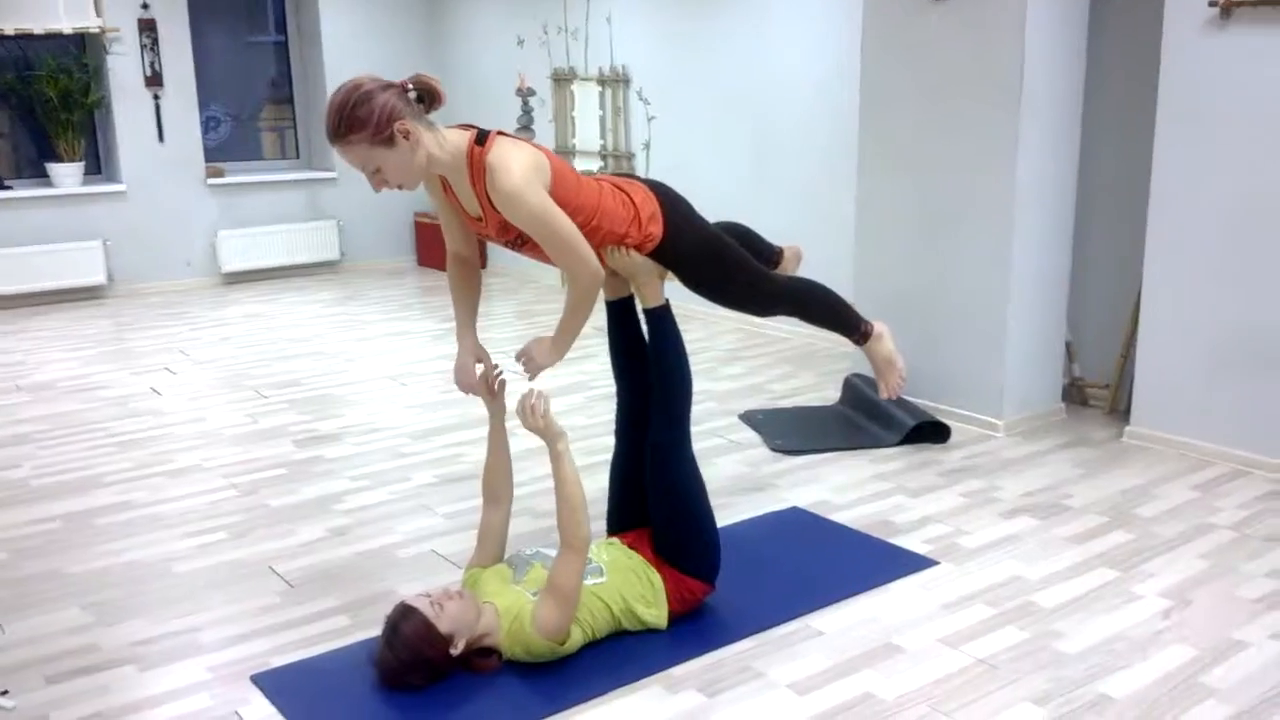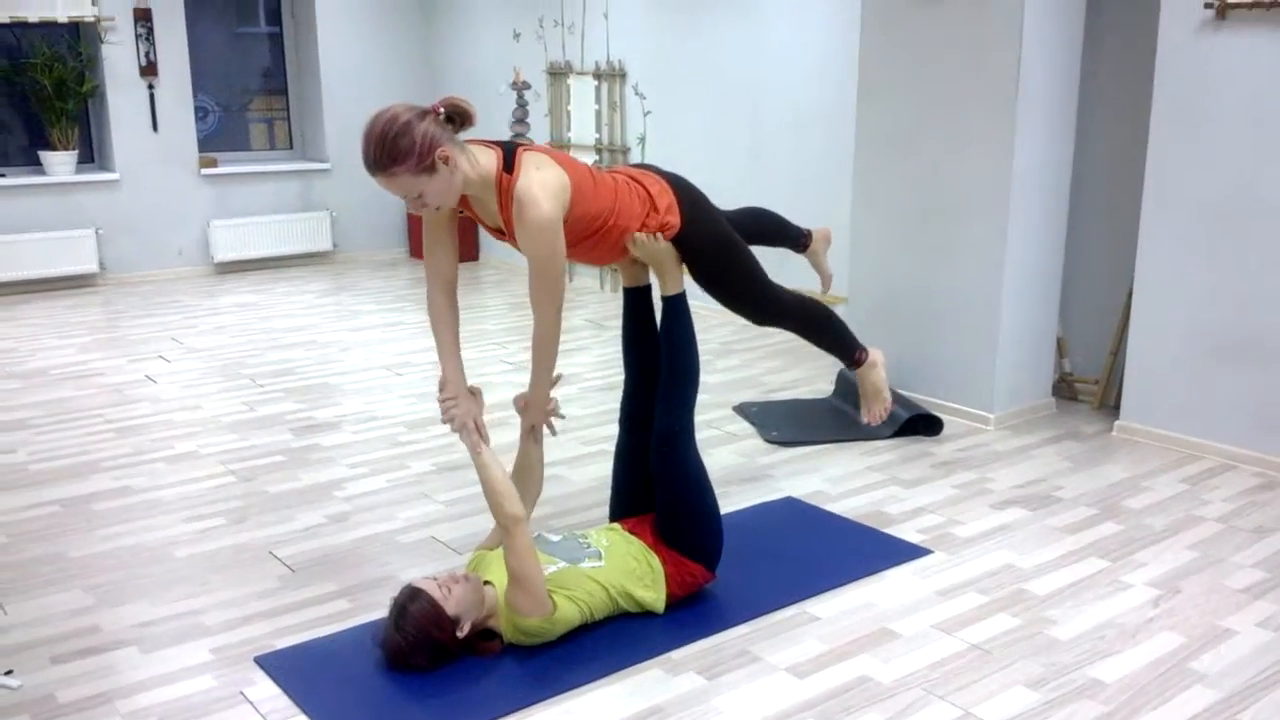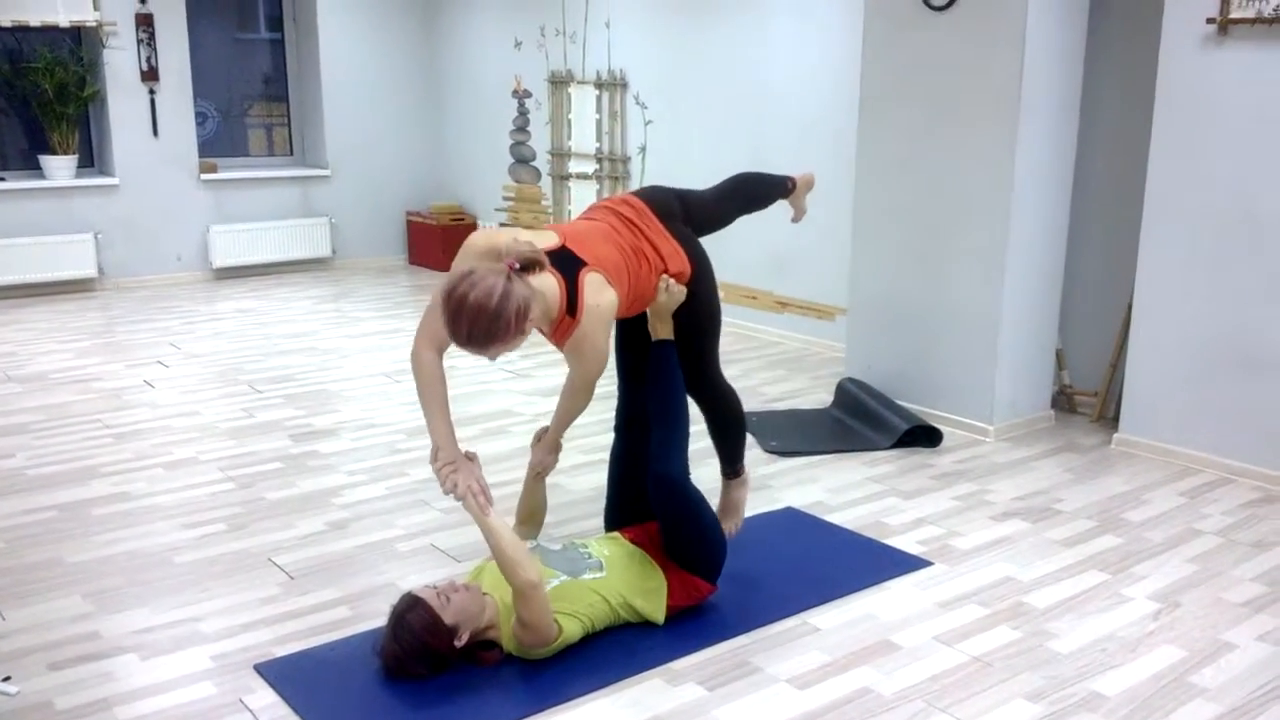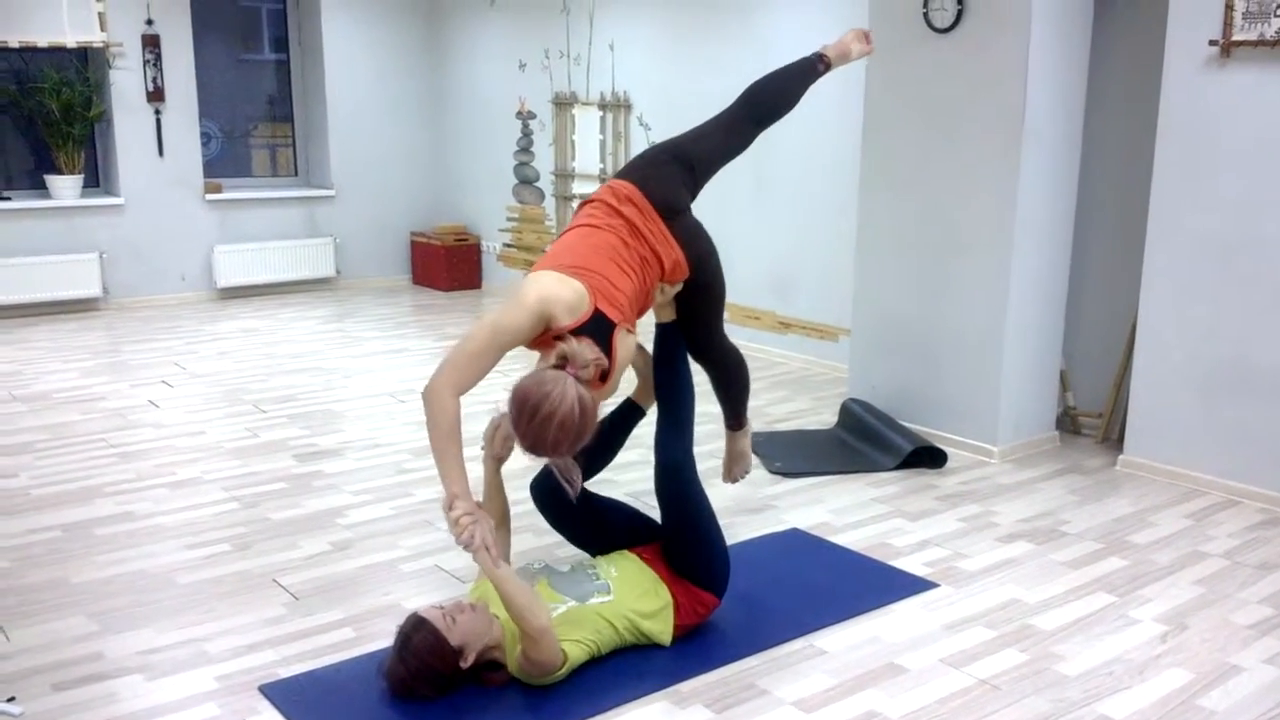
dt=1s
person 1, frame 1
left shoulder: (506, 176)
right shoulder: (438, 166)
left elbow: (587, 273)
right elbow: (462, 258)
left wrist: (555, 348)
right wrist: (466, 340)
left hip: (650, 225)
right hip: (613, 206)
left knee: (760, 294)
right knee: (717, 240)
left ankle: (869, 334)
right ankle: (779, 255)
person 1, frame 2
left shoulder: (532, 198)
right shoulder: (448, 181)
left elbow: (548, 316)
right elbow: (441, 286)
left wrist: (538, 398)
right wrist: (456, 386)
left hip: (665, 211)
right hip: (629, 198)
left knee: (763, 303)
right knee: (732, 227)
left ankle: (863, 361)
right ankle: (809, 239)
person 1, frame 3
left shoulder: (589, 322)
right shoulder: (484, 252)
left elbow: (581, 392)
right elbow: (426, 348)
left wrist: (550, 441)
right wrist: (447, 450)
left hip: (673, 261)
right hip: (630, 214)
left knee: (702, 381)
right knee: (717, 201)
left ankle: (735, 479)
right ankle: (791, 185)
person 1, frame 4
left shoulder: (615, 360)
left hip: (677, 252)
right hip: (635, 196)
left knee: (707, 346)
right knee: (741, 120)
left ankle: (738, 429)
right ankle: (826, 58)
person 2, frame 1
left shoulder: (482, 589)
right shoulder: (532, 635)
left elbow: (496, 504)
right elbow: (576, 544)
left wrist: (496, 417)
right wrist: (557, 444)
left hip: (630, 552)
right hip: (675, 576)
right knee: (665, 438)
left ankle: (621, 291)
right ankle: (647, 291)
person 2, frame 2
left shoulder: (485, 569)
right shoulder: (525, 621)
left elbow: (523, 499)
right elbow: (513, 520)
left wrist: (531, 429)
right wrist: (475, 441)
left hip: (632, 537)
right hip: (678, 561)
right knee: (669, 430)
left ankle: (638, 275)
right ankle: (667, 279)
person 2, frame 3
left shoulder: (486, 580)
right shoulder: (526, 638)
left elbow: (525, 528)
right elbow: (528, 581)
left wrist: (537, 470)
right wrist: (477, 506)
left hip: (632, 543)
right hip: (684, 573)
right knee: (664, 473)
right ankle: (661, 328)
person 2, frame 4
left shoulder: (487, 603)
right shoulder: (531, 662)
left elbow: (498, 530)
right elbow: (537, 625)
left wrist: (492, 464)
right wrist: (485, 558)
left hip: (642, 560)
right hip: (687, 589)
left knee: (549, 488)
right knee: (673, 461)
left ankle: (647, 392)
right ankle: (667, 317)
